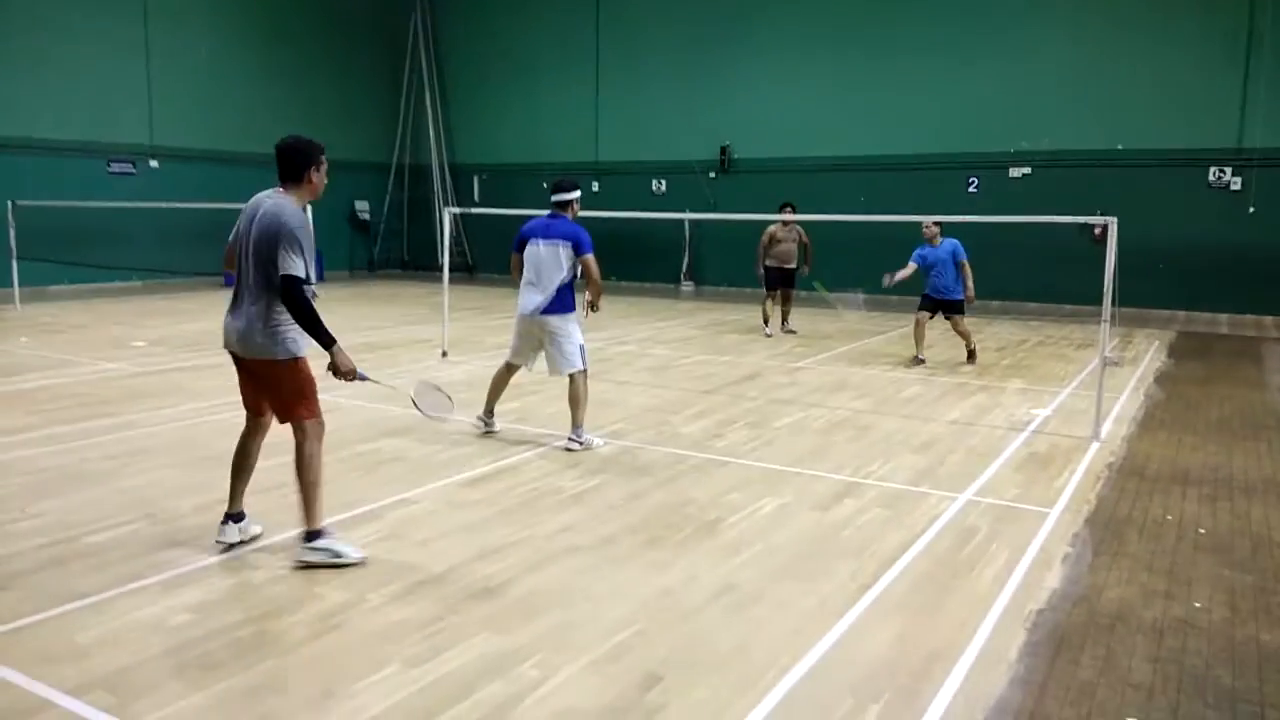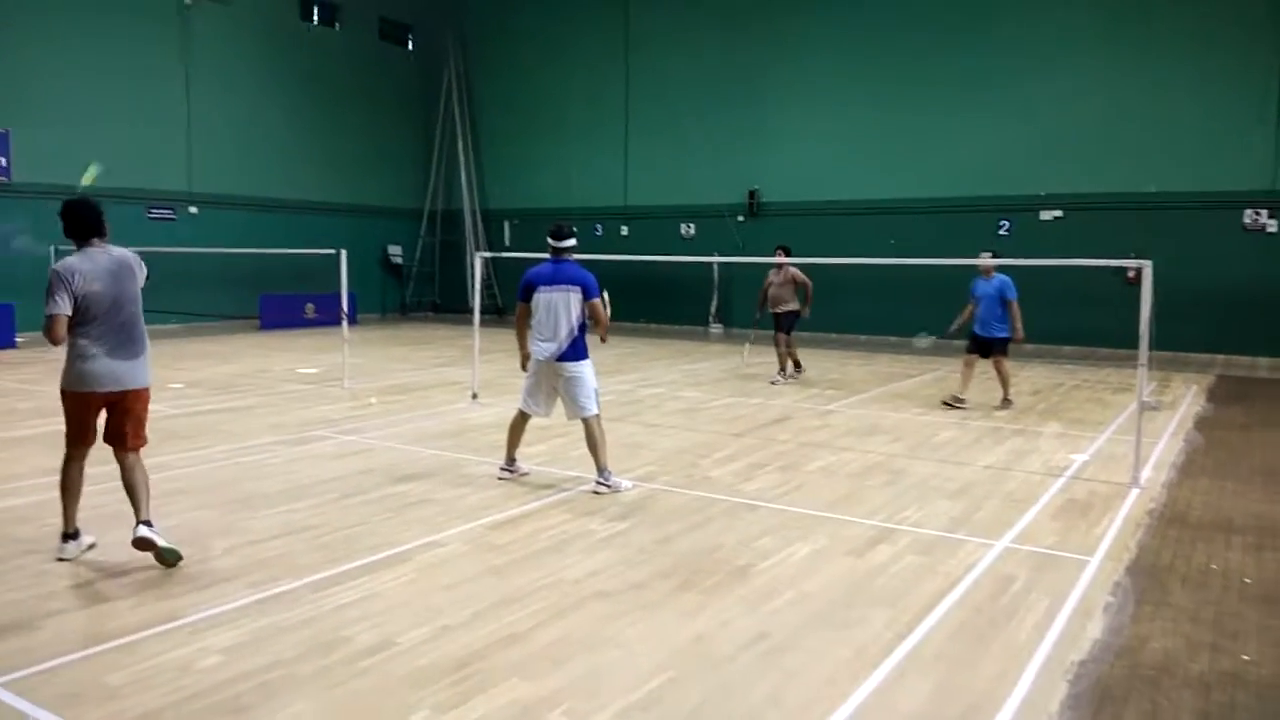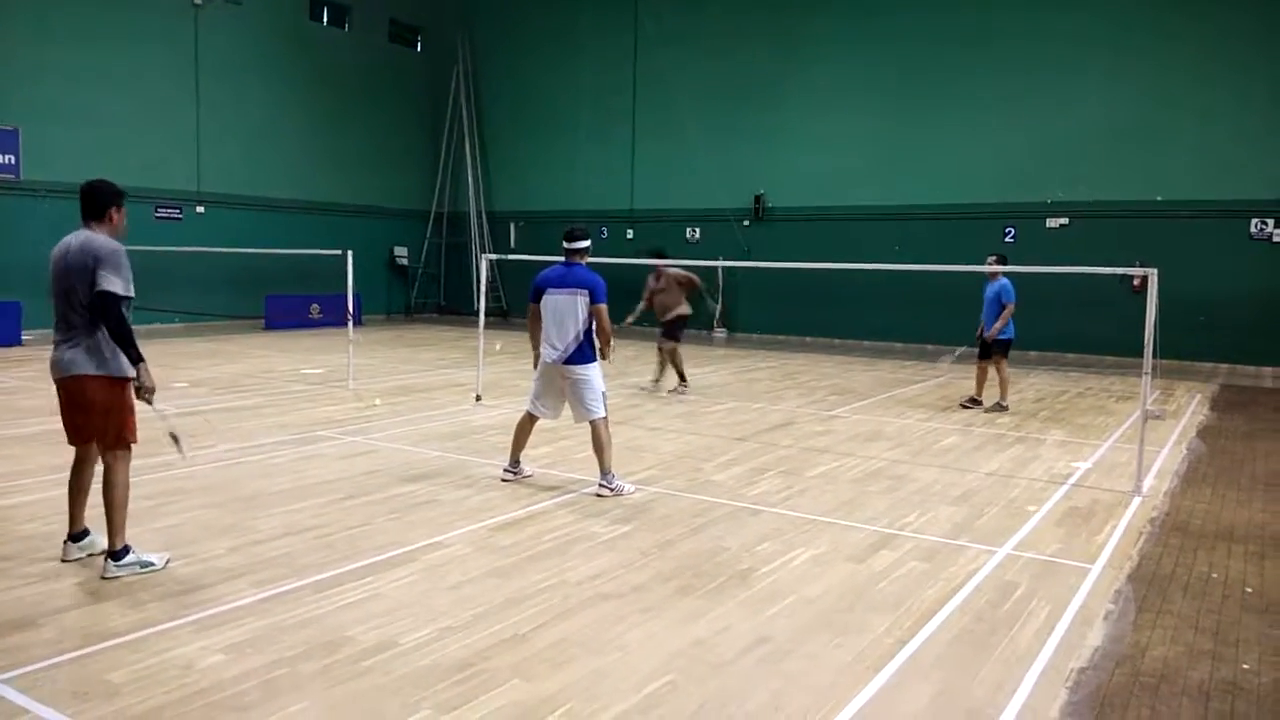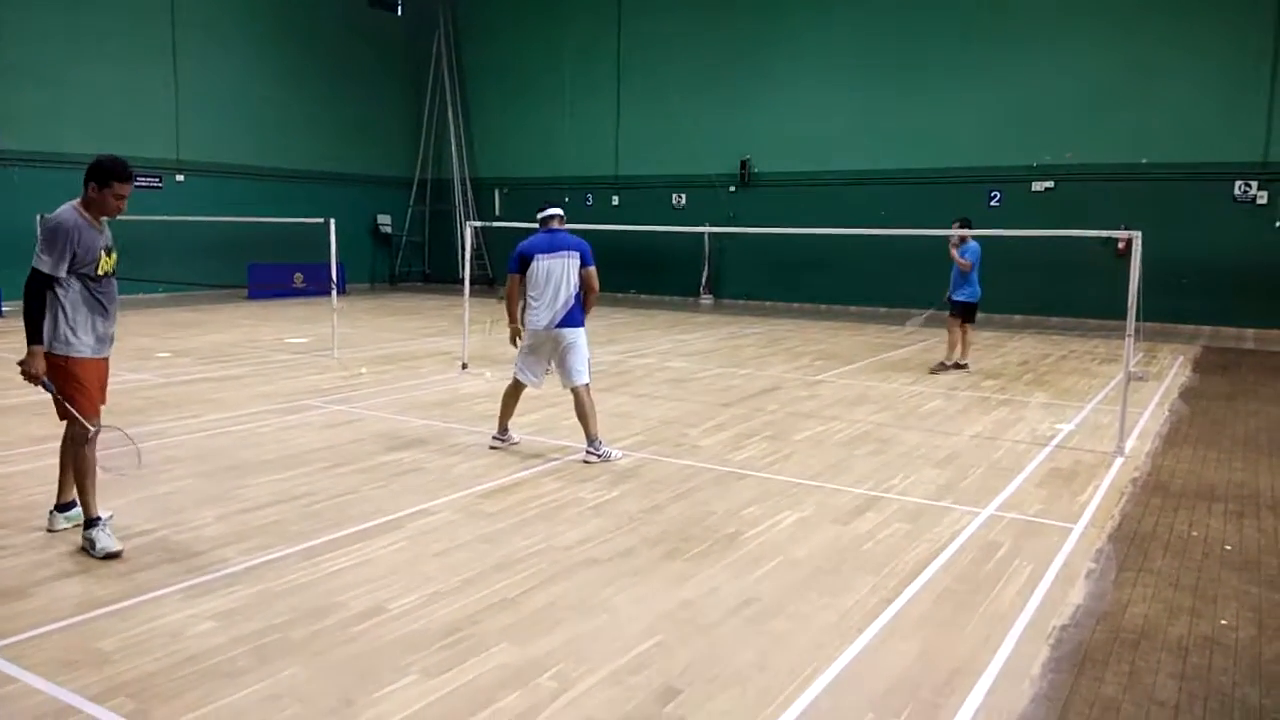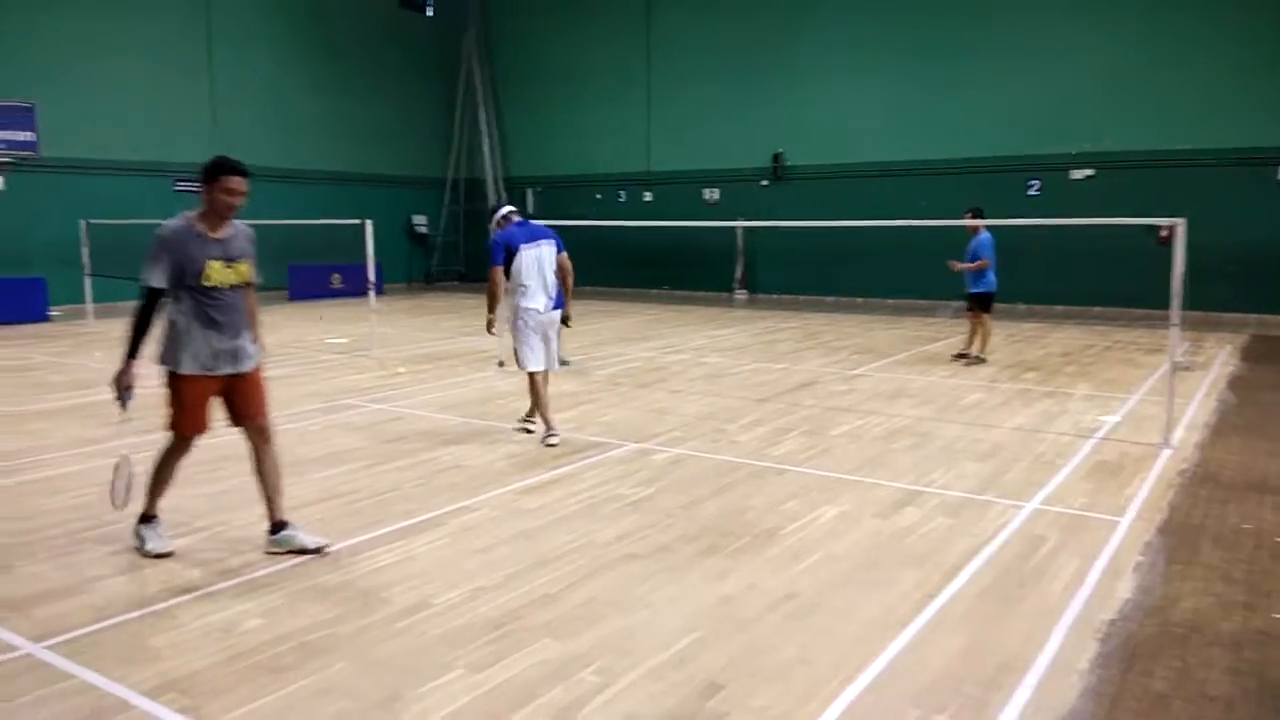
dt=1s
person 1, frame 1
left shoulder: (257, 204)
right shoulder: (293, 221)
left elbow: (231, 261)
right elbow: (292, 294)
right wrist: (334, 349)
left hip: (240, 333)
right hip: (273, 341)
left knee: (257, 422)
right knee: (310, 430)
left ankle: (234, 520)
right ankle: (314, 538)
person 1, frame 2
left shoulder: (66, 270)
right shoulder: (130, 260)
left elbow: (56, 335)
left wrist: (77, 321)
left hip: (85, 377)
right hip: (132, 375)
left knee: (77, 452)
right knee: (129, 455)
left ankle: (70, 537)
right ankle: (144, 524)
person 1, frame 3
left shoulder: (61, 250)
right shoulder: (108, 250)
right elbow: (110, 313)
right wrist: (139, 365)
left hip: (66, 366)
right hip: (101, 369)
left knee: (85, 452)
right knee: (116, 457)
left ankle: (77, 537)
right ankle: (118, 554)
person 1, frame 4
left shoulder: (102, 227)
right shoulder: (64, 225)
right elbow: (36, 288)
right wrist: (35, 349)
left hip: (97, 344)
right hip: (71, 346)
left knee: (81, 427)
right knee: (85, 428)
left ankle: (65, 507)
right ankle: (93, 525)
person 1, frame 5
left shoulder: (244, 235)
right shoulder: (173, 236)
right elbow: (150, 301)
left wrist: (256, 345)
right wrist: (129, 362)
left hip: (241, 359)
right hip: (191, 362)
left knee: (262, 434)
right knee: (183, 440)
left ankle: (279, 529)
right ankle: (147, 521)
person 2, frame 1
left shoulder: (528, 229)
right shoulder: (576, 233)
left elbow: (515, 269)
right elbow: (594, 277)
right wrist: (594, 298)
left hip: (527, 310)
right hip: (559, 315)
left knee: (511, 365)
right knee: (577, 372)
left ankle: (487, 417)
right ankle: (577, 435)
person 2, frame 2
left shoulder: (532, 276)
right shoulder: (583, 277)
left elbow: (521, 318)
right elbow: (601, 319)
left wrist: (523, 349)
right wrist: (603, 332)
left hip: (540, 357)
right hip: (573, 359)
left knee: (524, 411)
right knee: (591, 417)
left ankle: (508, 464)
right ankle: (604, 477)
person 2, frame 3
left shoulder: (543, 278)
right shoulder: (593, 281)
left elbow: (533, 319)
right elbow: (603, 325)
left wrist: (537, 350)
right wrist: (605, 347)
left hip: (549, 359)
right hip: (581, 362)
left knee: (532, 413)
right knee: (598, 420)
left ankle: (512, 466)
right ankle: (607, 480)
person 2, frame 4
left shoulder: (524, 247)
right shoulder: (580, 246)
left elbow: (512, 290)
right elbow: (593, 288)
left wrist: (514, 323)
right wrist: (581, 315)
left hip: (535, 327)
right hip: (570, 327)
left knee: (518, 381)
right knee: (580, 387)
left ankle: (501, 434)
right ankle: (594, 447)
person 2, frame 5
left shoulder: (501, 239)
right shoulder: (549, 234)
left elbow: (496, 282)
right elbow: (567, 271)
left wrist: (491, 314)
right wrist: (567, 305)
left hip: (526, 312)
right hip: (552, 310)
left knee: (535, 372)
right knee: (543, 369)
left ankle: (550, 429)
right ankle: (531, 418)
